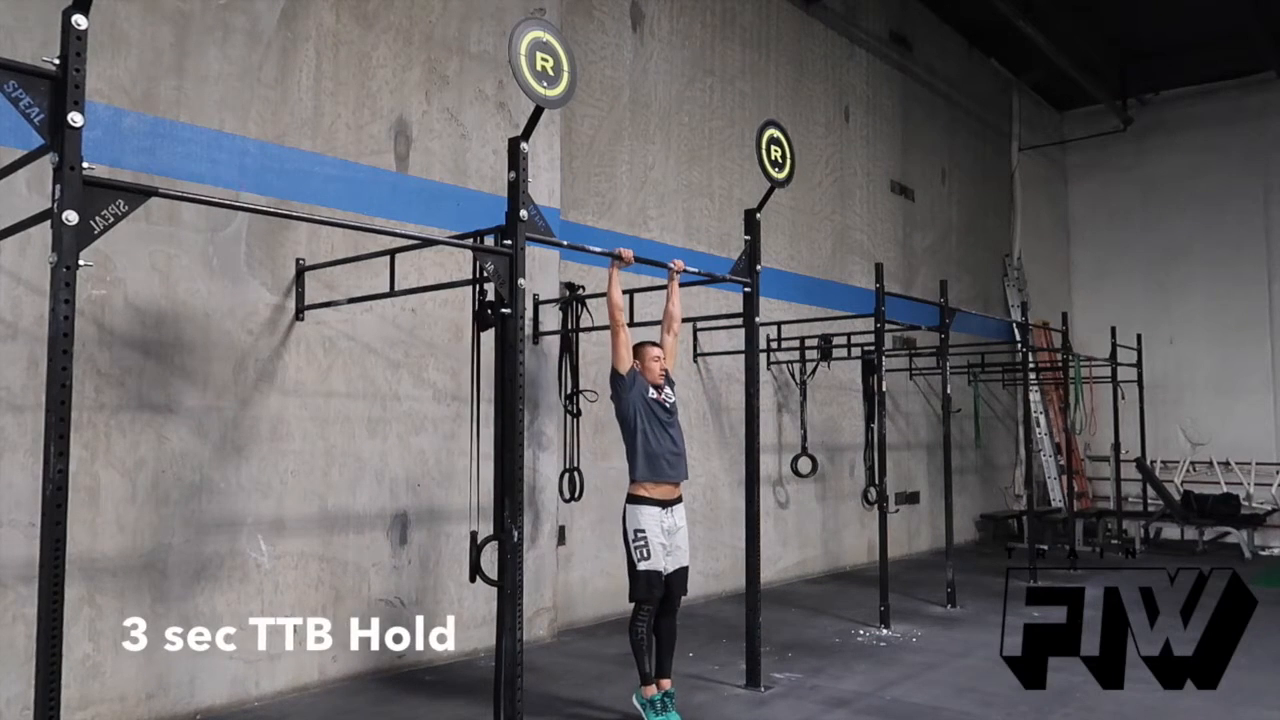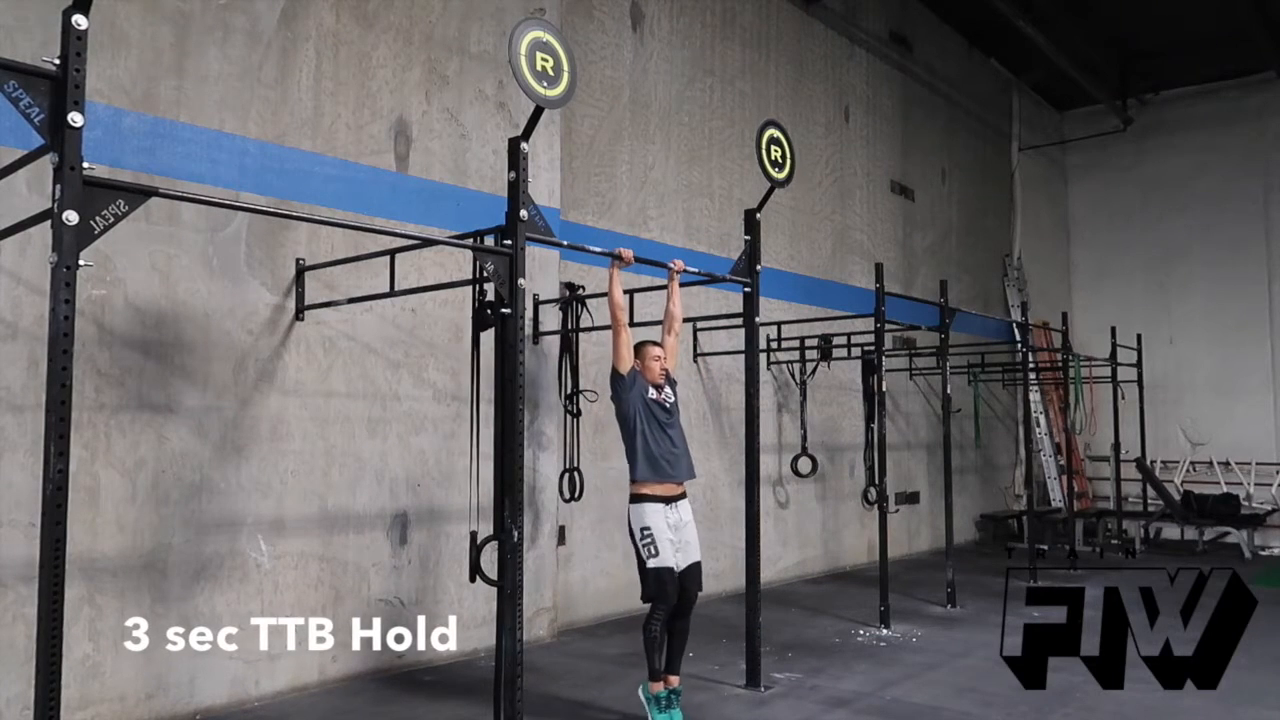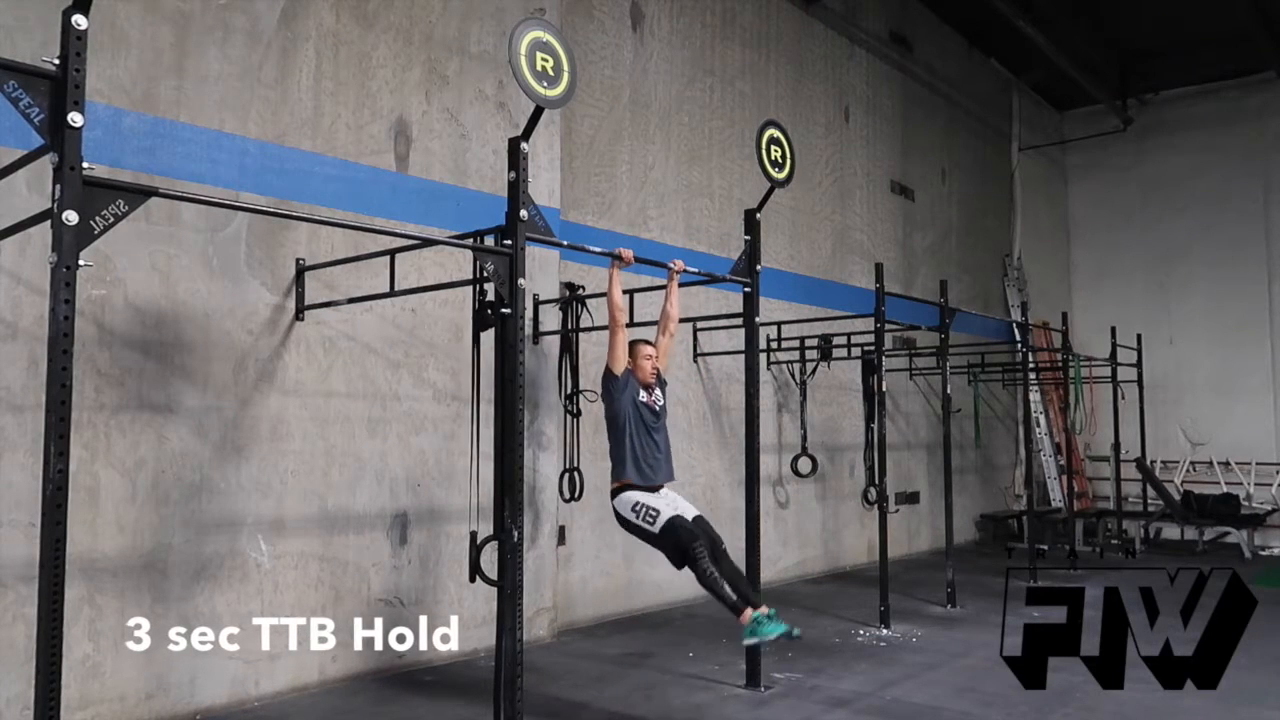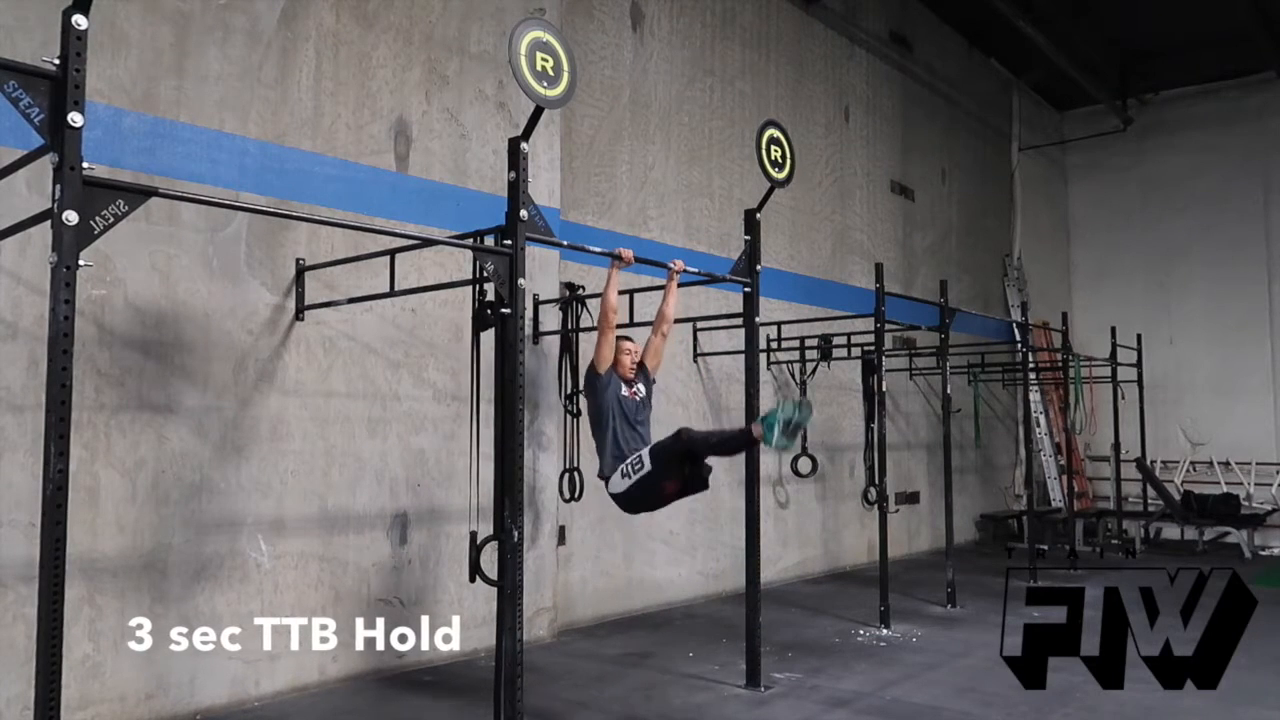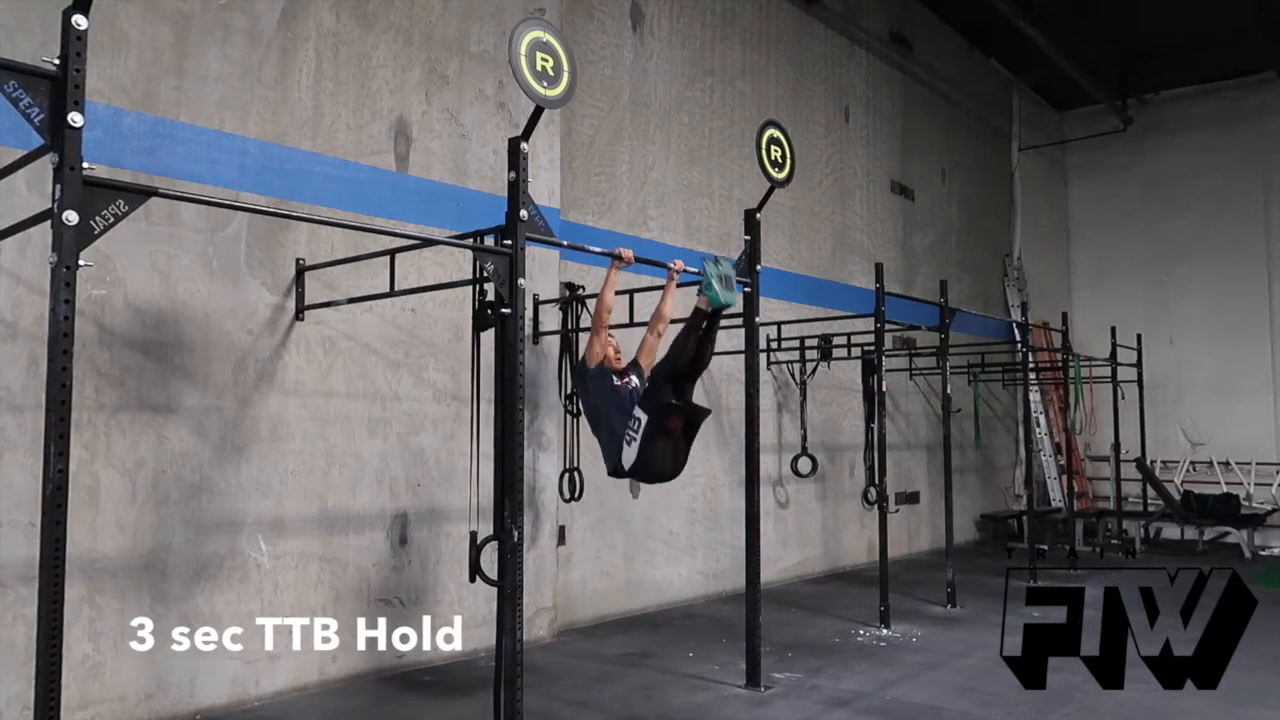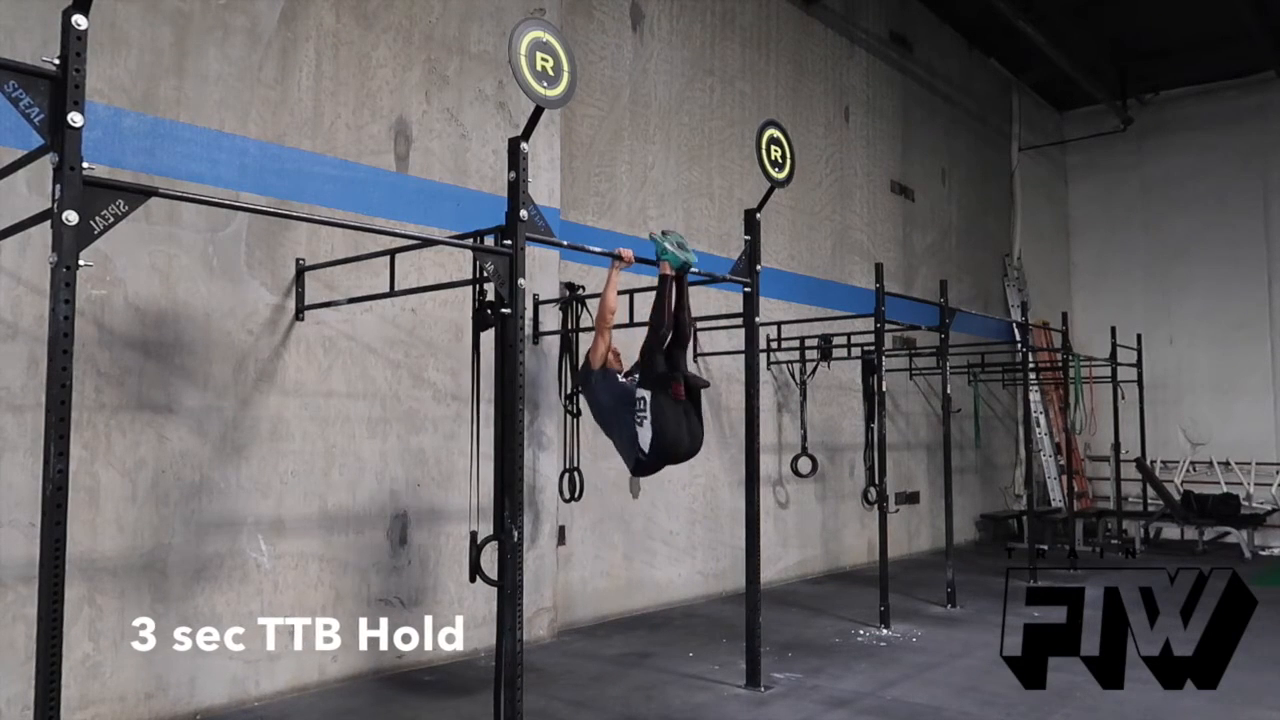
dt=0.3s
person 1, frame 1
left shoulder: (666, 387)
right shoulder: (628, 388)
left elbow: (672, 326)
right elbow: (619, 324)
left wrist: (674, 280)
right wrist: (615, 269)
left hip: (676, 509)
right hip: (645, 510)
left knee: (671, 602)
right knee: (648, 602)
person 1, frame 2
left shoulder: (668, 386)
right shoulder: (629, 387)
left elbow: (672, 327)
right elbow: (621, 322)
left wrist: (674, 281)
right wrist: (617, 269)
left hip: (680, 505)
right hip: (649, 507)
left knee: (685, 598)
right knee: (662, 600)
person 1, frame 3
left shoulder: (656, 387)
right shoulder: (621, 382)
left elbow: (668, 330)
right elbow: (618, 325)
left wrist: (673, 283)
right wrist: (616, 271)
left hip: (661, 493)
right hip: (631, 496)
left knee: (710, 543)
right knee: (696, 542)
left ankle: (757, 613)
right ankle: (748, 617)
person 1, frame 4
left shoulder: (642, 380)
right shoulder: (602, 383)
left elbow: (661, 330)
right elbow: (608, 324)
left wrist: (672, 279)
right wrist: (615, 270)
left hip: (649, 480)
right hip: (625, 482)
right knee: (684, 441)
right ankle: (760, 431)
person 1, frame 5
left shoulder: (633, 375)
right shoulder: (591, 377)
left elbow: (657, 328)
right elbow: (600, 322)
left wrist: (672, 281)
right wrist: (614, 269)
left hip: (668, 458)
right hip: (635, 461)
left knee: (687, 372)
right knee: (663, 376)
right ankle: (707, 302)
person 1, frame 6
left shoulder: (638, 375)
right shoulder: (595, 379)
left elbow: (656, 328)
right elbow: (604, 324)
left wrist: (674, 279)
right wrist: (615, 269)
left hip: (685, 440)
right hip: (654, 447)
left knee: (678, 341)
right knee: (655, 347)
right ankle: (668, 266)
